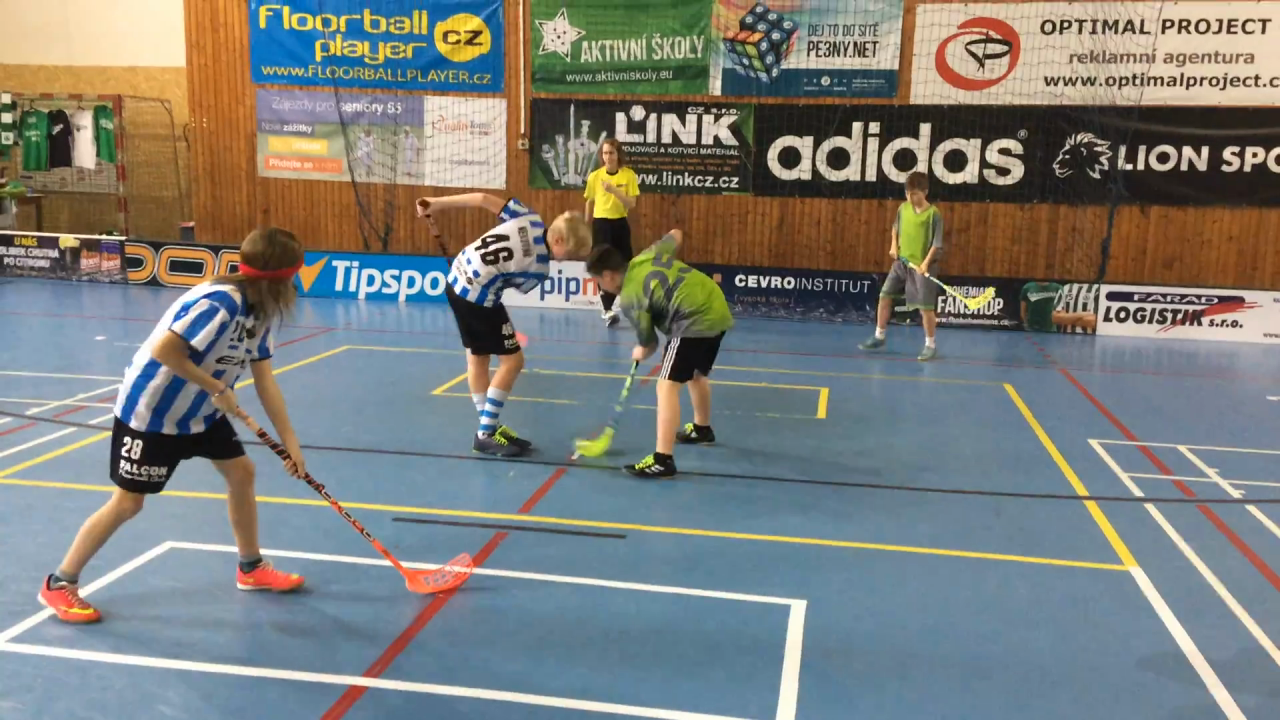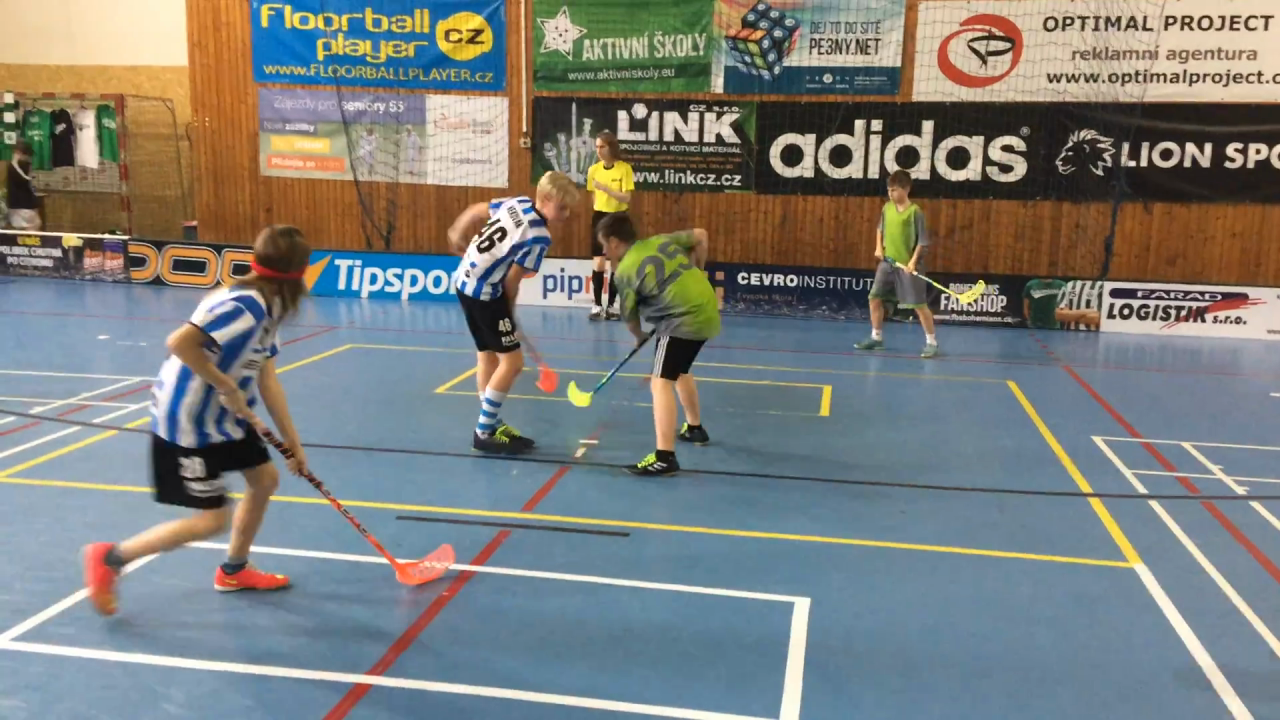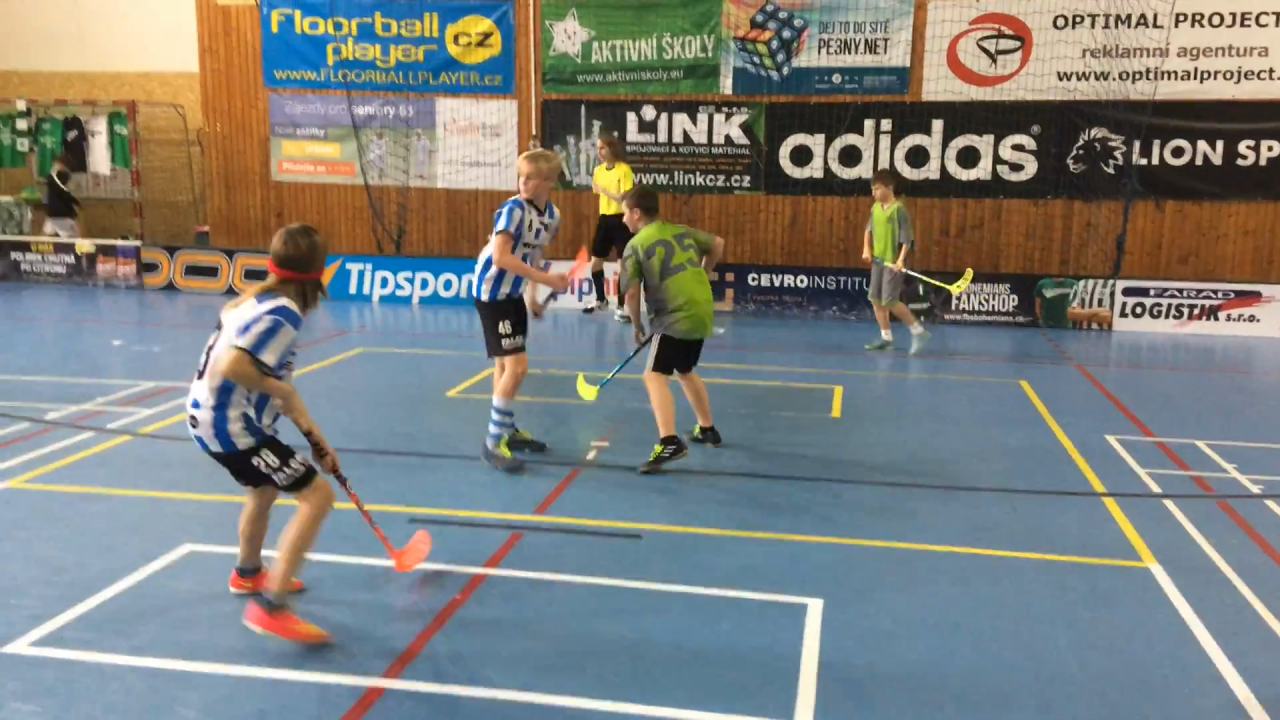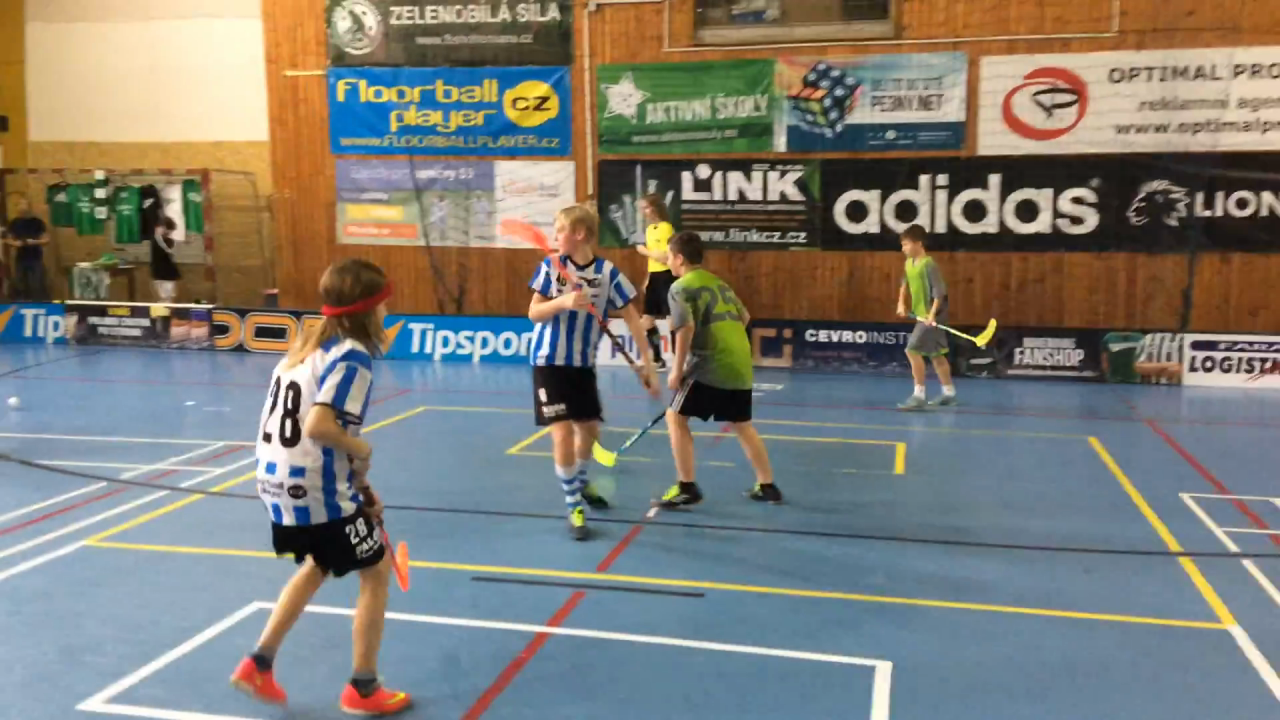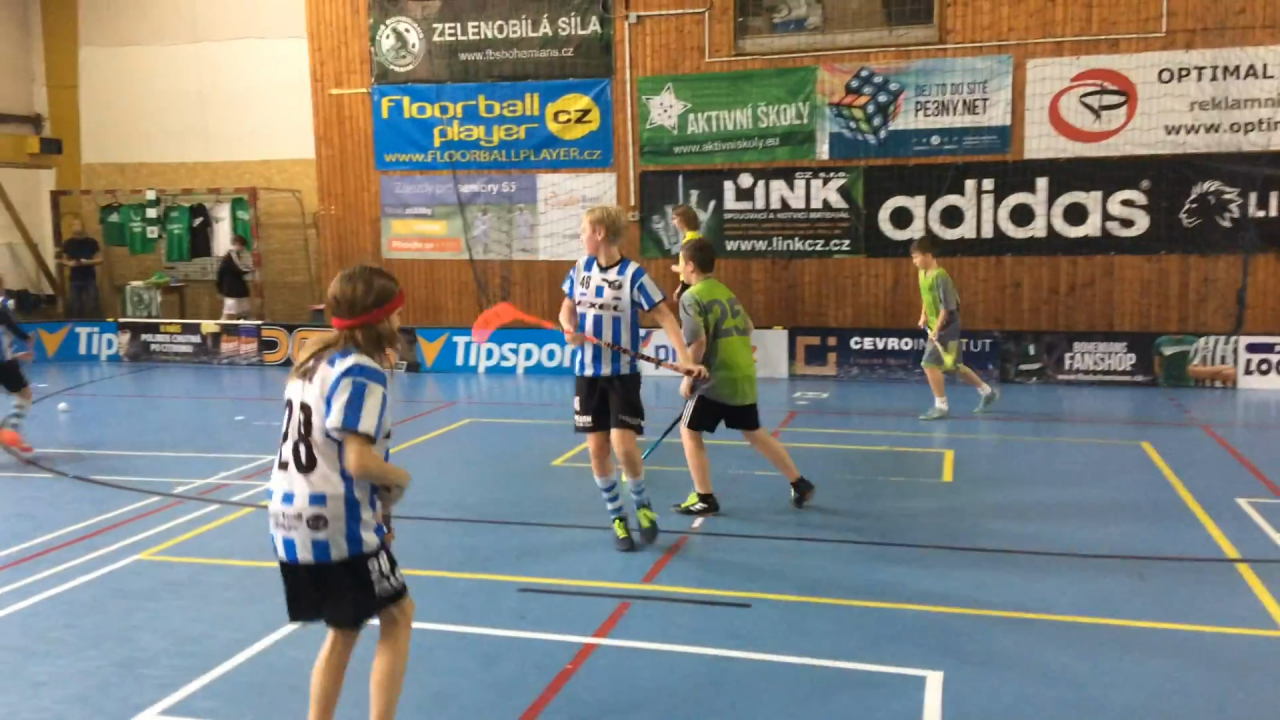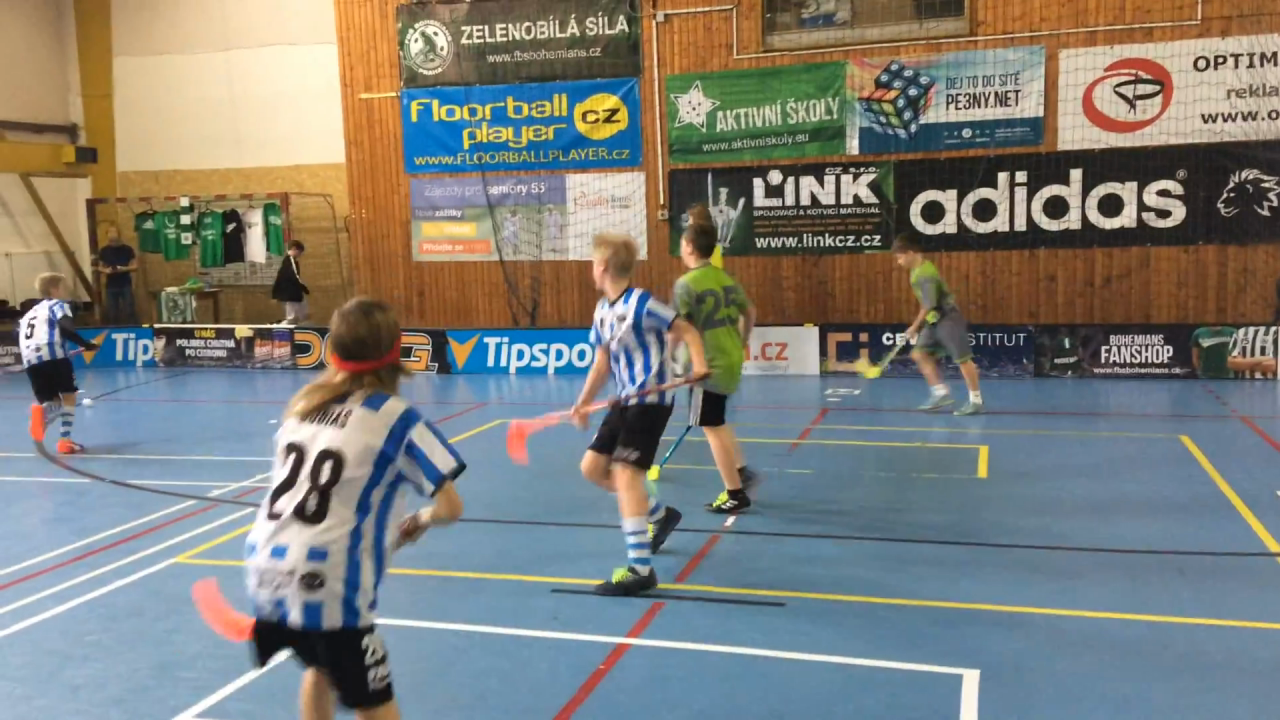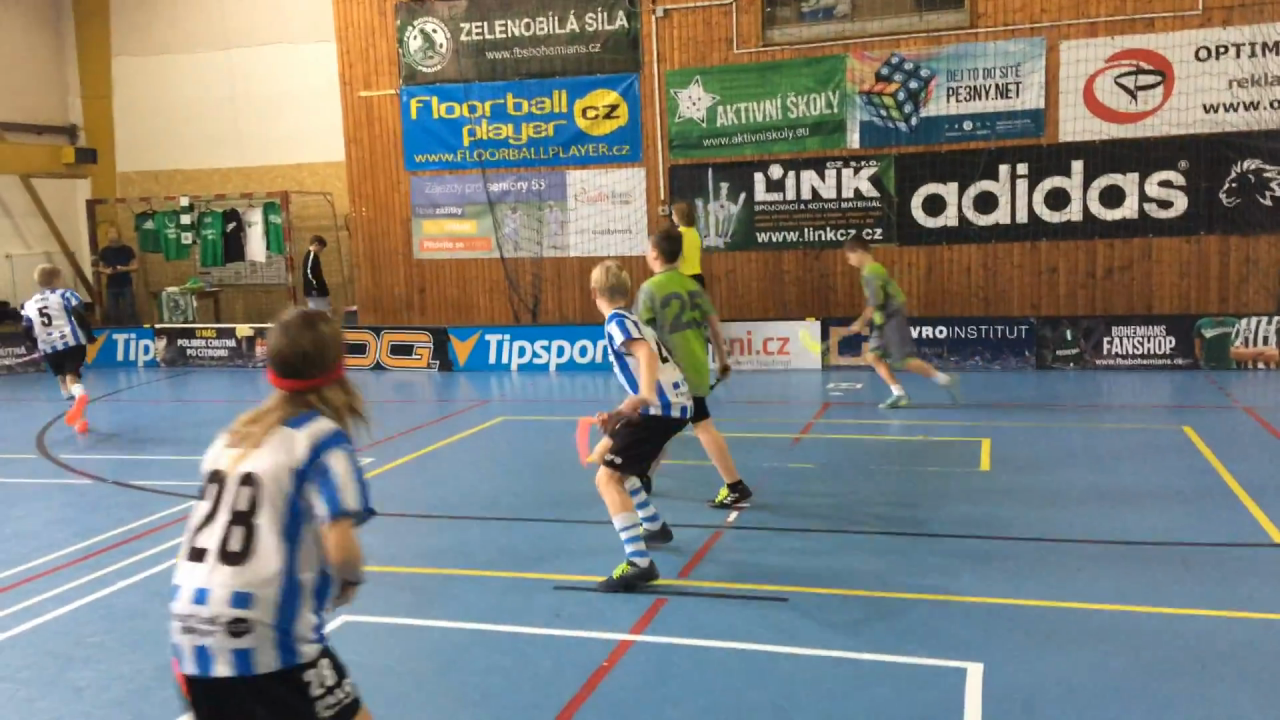
dt=0.2s
person 1, frame 1
left shoulder: (260, 311)
right shoulder: (221, 303)
left elbow: (265, 380)
right elbow: (162, 351)
left wrist: (291, 443)
right wrist: (216, 388)
left hip: (199, 409)
right hip: (151, 409)
left knee: (242, 473)
right knee: (127, 504)
left ankle: (251, 567)
right ankle: (60, 584)
person 1, frame 2
left shoulder: (267, 309)
right shoulder: (247, 307)
left elbow: (267, 381)
right elbow: (179, 343)
left wrist: (293, 442)
right wrist: (225, 386)
left hip: (219, 417)
right hip: (187, 421)
left knee: (265, 479)
right knee: (212, 520)
left ankle: (233, 569)
right ankle: (108, 560)
person 1, frame 3
left shoulder: (264, 301)
right shoulder: (282, 314)
left elbow: (278, 385)
right elbow: (232, 367)
left wrist: (316, 437)
right wrist: (279, 394)
left hip: (219, 417)
right hip: (230, 424)
left knee: (265, 488)
right knee: (318, 496)
left ankle: (248, 574)
right ankle: (271, 606)
person 1, frame 4
left shoulder: (310, 345)
right shoulder: (352, 358)
right elbow: (319, 428)
left wrist: (362, 486)
right wrist: (361, 451)
left hip: (279, 481)
right hip: (316, 489)
left knee: (317, 566)
right knee: (376, 575)
left ankle: (260, 663)
person 1, frame 5
left shoulder: (316, 362)
right shoulder: (362, 374)
right elbow: (361, 464)
left wrist: (375, 500)
right wrist: (398, 477)
left hip: (293, 522)
right hip: (338, 528)
left knee: (344, 631)
right knee: (396, 621)
person 1, frame 6
left shoulder: (304, 406)
right shoulder: (397, 419)
right elbow: (450, 507)
right wrist: (421, 521)
left hip: (268, 575)
right hip: (328, 590)
left knee: (329, 664)
person 1, frame 7
left shoulder: (238, 432)
right shoulder: (324, 439)
right elbow: (340, 549)
right wrist: (350, 577)
left hip: (193, 622)
right hip: (265, 632)
person 2, frame 1
left shoulder: (531, 220)
right shoulder: (538, 270)
left elbow: (483, 199)
right elbow: (504, 285)
left wrist: (437, 203)
left hip: (457, 279)
right hip: (478, 295)
left knee: (478, 356)
right knee: (513, 361)
left ankle: (487, 427)
right ankle: (485, 435)
person 2, frame 2
left shoulder: (519, 203)
right shoulder: (539, 238)
left elbow: (475, 212)
right elbow: (512, 281)
left wrist: (457, 237)
right wrist: (508, 308)
left hip: (466, 279)
right hip: (482, 290)
left knee: (488, 355)
right knee: (512, 361)
left ankle: (492, 427)
right ankle: (484, 433)
person 2, frame 3
left shoulder: (553, 214)
right shoulder: (514, 207)
right elbow: (501, 256)
left wrist: (532, 295)
right wrist: (545, 279)
left hip: (511, 293)
right hip: (494, 292)
left knee: (507, 363)
right knee: (516, 366)
left ankle: (506, 430)
right ankle: (494, 442)
person 2, frame 4
left shoulder: (609, 273)
right shoulder: (550, 266)
left elbow: (631, 318)
right elbow: (533, 312)
left wrist: (647, 361)
right wrist: (563, 302)
left hip: (582, 363)
right hip: (548, 362)
left knee: (589, 430)
right knee: (562, 436)
left ankle: (579, 485)
right ankle: (574, 507)
person 2, frame 5
left shoulder: (633, 275)
right shoulder: (581, 268)
left elbow: (665, 316)
right elbow: (566, 311)
left wrist: (685, 357)
right wrist: (569, 329)
left hip: (624, 372)
right hip: (588, 371)
left knee: (623, 444)
right knee: (597, 449)
left ankle: (641, 503)
right ankle: (617, 518)
person 2, frame 6
left shoulder: (641, 303)
right shoulder: (602, 311)
left elbow: (686, 331)
right elbow: (601, 365)
left wrist: (698, 365)
right wrist: (583, 402)
left hip: (650, 402)
right hip: (626, 401)
left knee: (626, 476)
right knee: (591, 467)
left ankle: (641, 569)
right ankle: (660, 515)
person 2, frame 7
left shoulder: (616, 321)
right shoulder: (627, 322)
left elbow: (646, 352)
left wrist: (645, 394)
right wrist: (618, 414)
left hip: (660, 410)
right hip: (659, 409)
left knee: (608, 480)
right knee: (602, 454)
left ankle: (640, 563)
right ankle: (654, 526)
person 3, frame 1
left shoulder: (629, 298)
right shoulder: (651, 254)
left elbow: (647, 346)
right elbow: (676, 235)
left wrist: (641, 352)
left hip: (696, 320)
right hip: (718, 309)
left knee: (667, 385)
right knee: (696, 373)
left ankle: (663, 459)
right ankle: (702, 428)
person 3, frame 2
left shoulder: (624, 272)
right shoulder: (663, 240)
left elbow: (629, 316)
right elbow: (701, 236)
left wrist: (639, 335)
right wrist: (695, 269)
left hip: (683, 320)
right hip: (708, 312)
left knee: (661, 383)
right knee: (679, 373)
left ankle: (665, 456)
right ankle: (695, 428)
person 3, frame 3
left shoulder: (635, 245)
right shoulder: (682, 231)
left elbow: (631, 291)
right elbow: (718, 244)
left wrist: (637, 326)
right wrist: (702, 274)
left hip: (674, 318)
right hip: (703, 312)
left knee: (654, 376)
right knee: (686, 371)
left ankle: (669, 442)
right ankle: (706, 429)
person 3, frame 4
left shoulder: (680, 288)
right shoulder: (719, 283)
left elbow: (686, 328)
right elbow: (744, 317)
left wrist: (677, 369)
left hip: (712, 365)
right hip: (740, 364)
left knee: (676, 417)
right knee: (743, 426)
left ankle: (687, 488)
right ankle: (767, 486)
person 3, frame 5
left shoulder: (690, 297)
right shoulder: (727, 292)
left elbow: (697, 342)
right elbow: (747, 327)
left wrist: (689, 378)
left hip: (717, 378)
right hip: (744, 374)
left knee: (690, 432)
right knee: (755, 434)
left ankle: (705, 498)
right ankle: (799, 483)
person 3, frame 6
left shoulder: (686, 284)
right shoulder: (726, 278)
right elbow: (750, 313)
right wrist: (741, 345)
left hip: (710, 366)
right hip: (731, 362)
left knee: (713, 428)
right knee: (715, 424)
left ankle: (736, 494)
right ankle: (740, 471)
person 3, frame 7
left shoulder: (650, 288)
right shoulder: (692, 285)
right elbow: (713, 322)
right wrist: (722, 357)
left hip: (676, 368)
right hip: (694, 363)
left knee: (702, 427)
left ankle: (736, 487)
right ankle: (643, 476)
